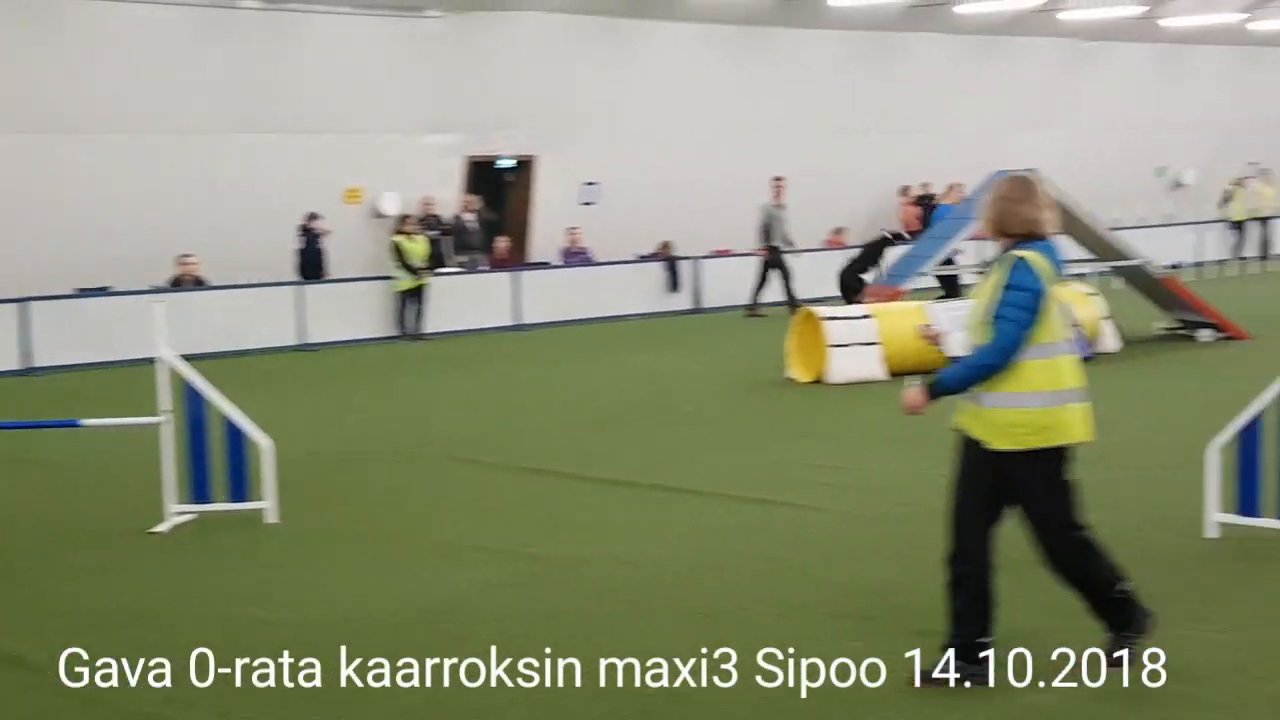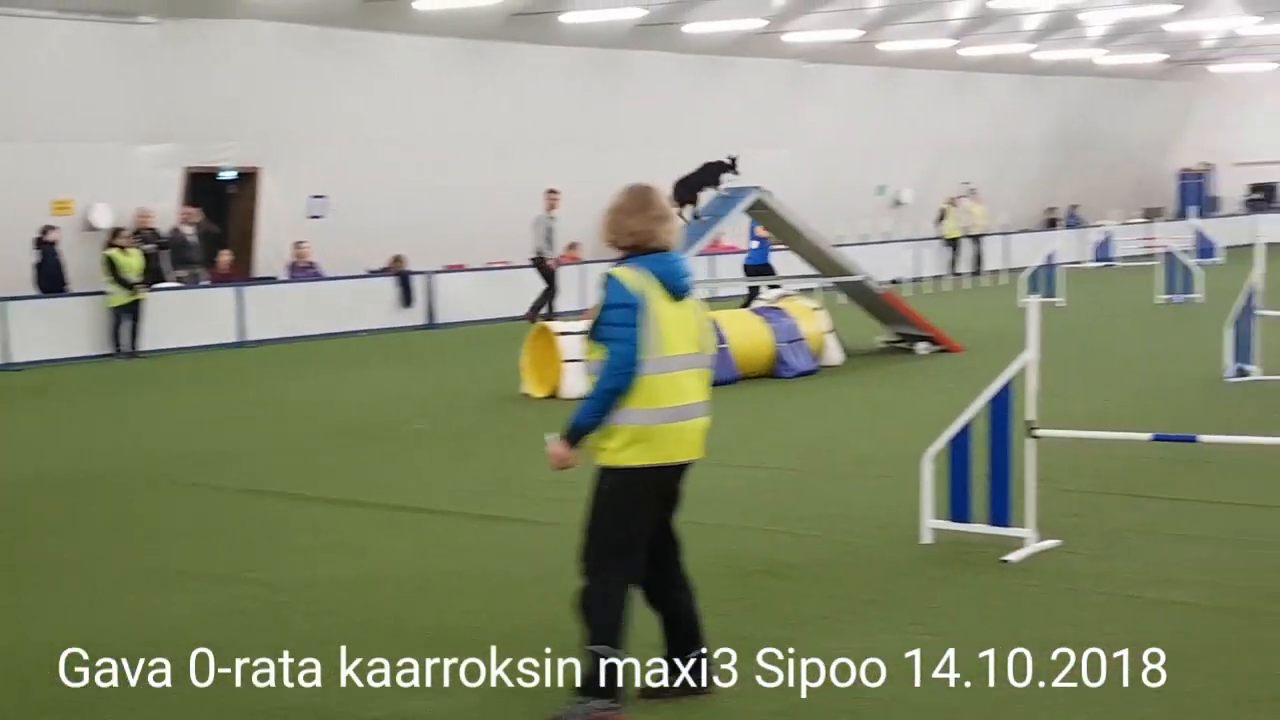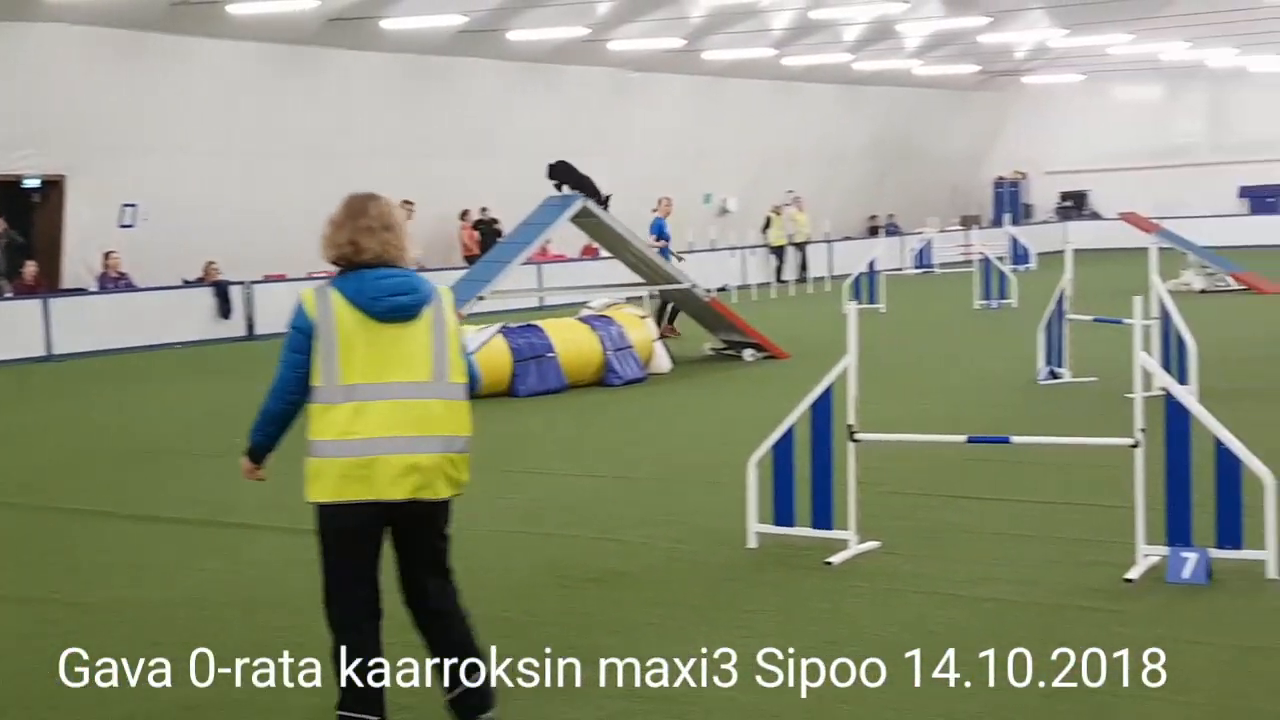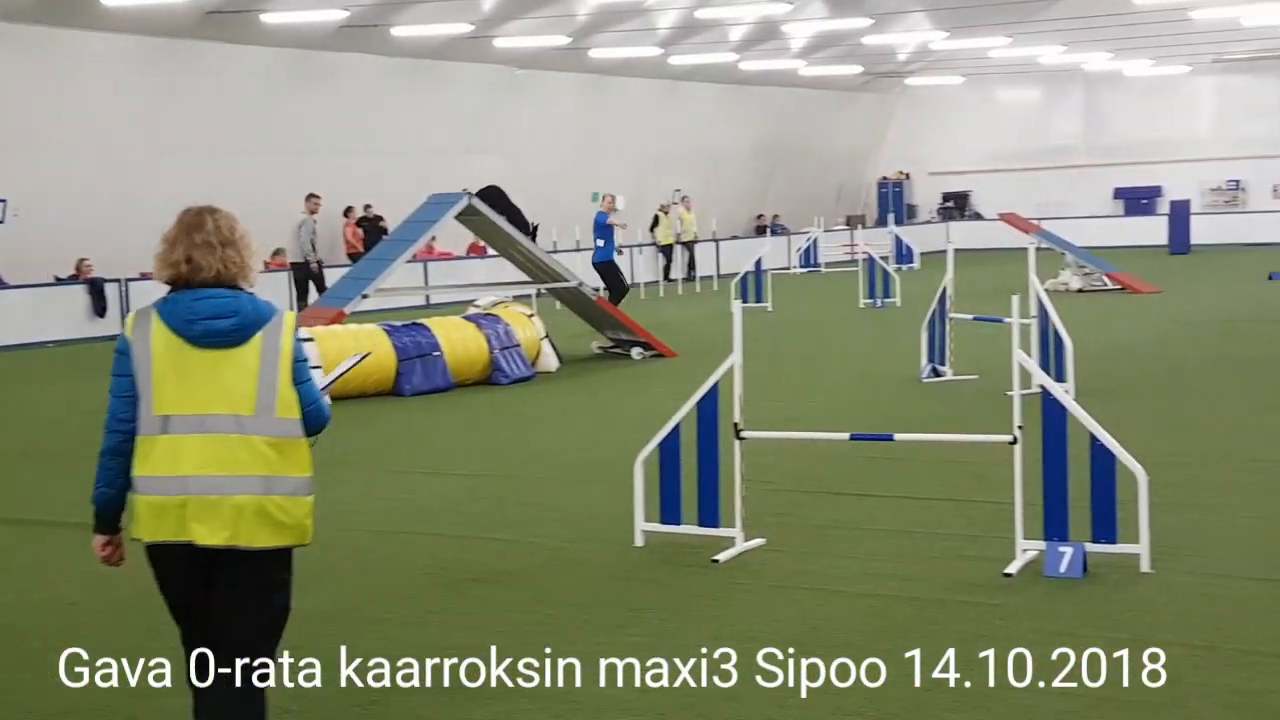
dt=0.4s
person 1, frame 1
left shoulder: (1022, 267)
right shoulder: (1020, 263)
left elbow: (1001, 350)
left wrist: (931, 389)
left hip: (1033, 428)
right hip: (993, 426)
left knee: (1058, 533)
right knee: (967, 535)
left ankle: (1126, 620)
right ankle: (968, 655)
person 1, frame 2
left shoulder: (623, 283)
right shoulder: (681, 281)
left elbow: (618, 371)
right elbow: (701, 357)
left wrist: (571, 435)
left hip: (640, 443)
right hip: (677, 439)
left knee: (605, 564)
right knee: (656, 552)
right ankle: (690, 665)
person 1, frame 3
left shoulder: (319, 306)
right shoulder: (437, 299)
left elbow: (288, 393)
right elbow: (467, 383)
left wrist: (256, 450)
left hip: (349, 476)
right hip: (427, 472)
left knee: (352, 607)
right knee: (431, 587)
person 1, frame 4
left shoulder: (141, 330)
right shoulder: (277, 325)
left elbow: (119, 435)
right elbow: (314, 419)
left wrist: (105, 520)
right wrist: (288, 414)
left hip: (171, 519)
right hip: (260, 517)
left knee: (204, 649)
right knee: (245, 658)
